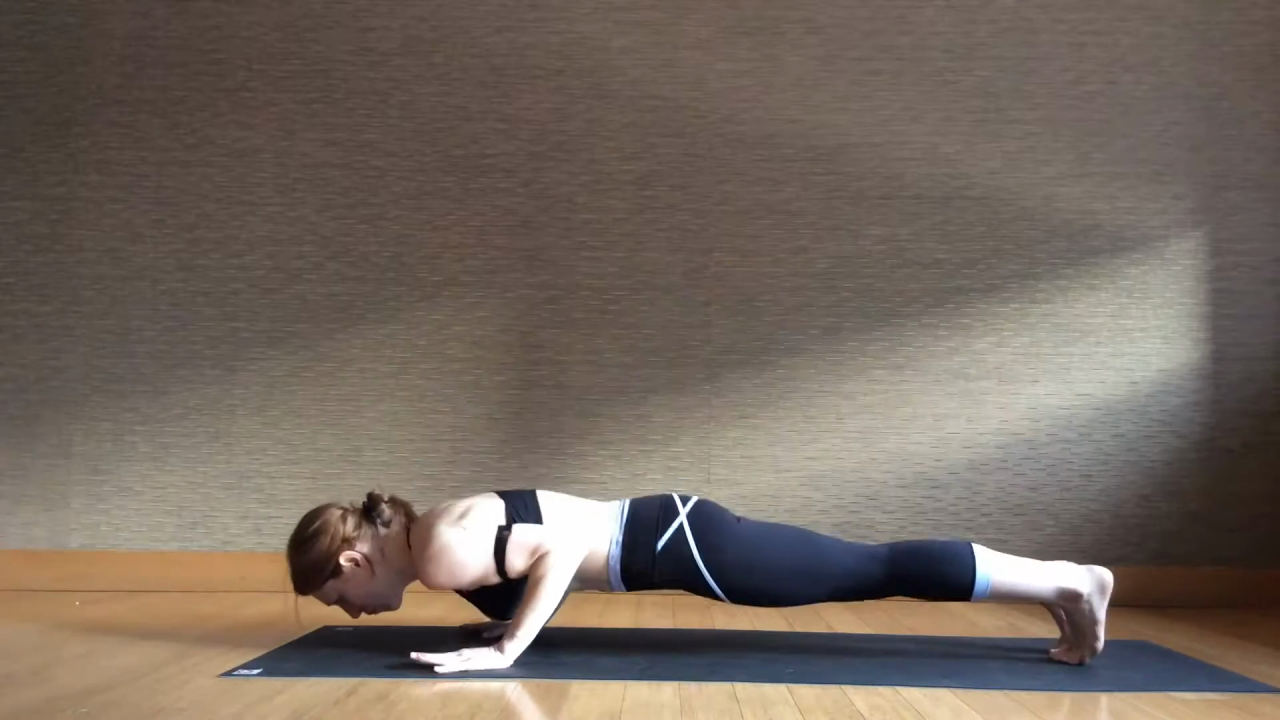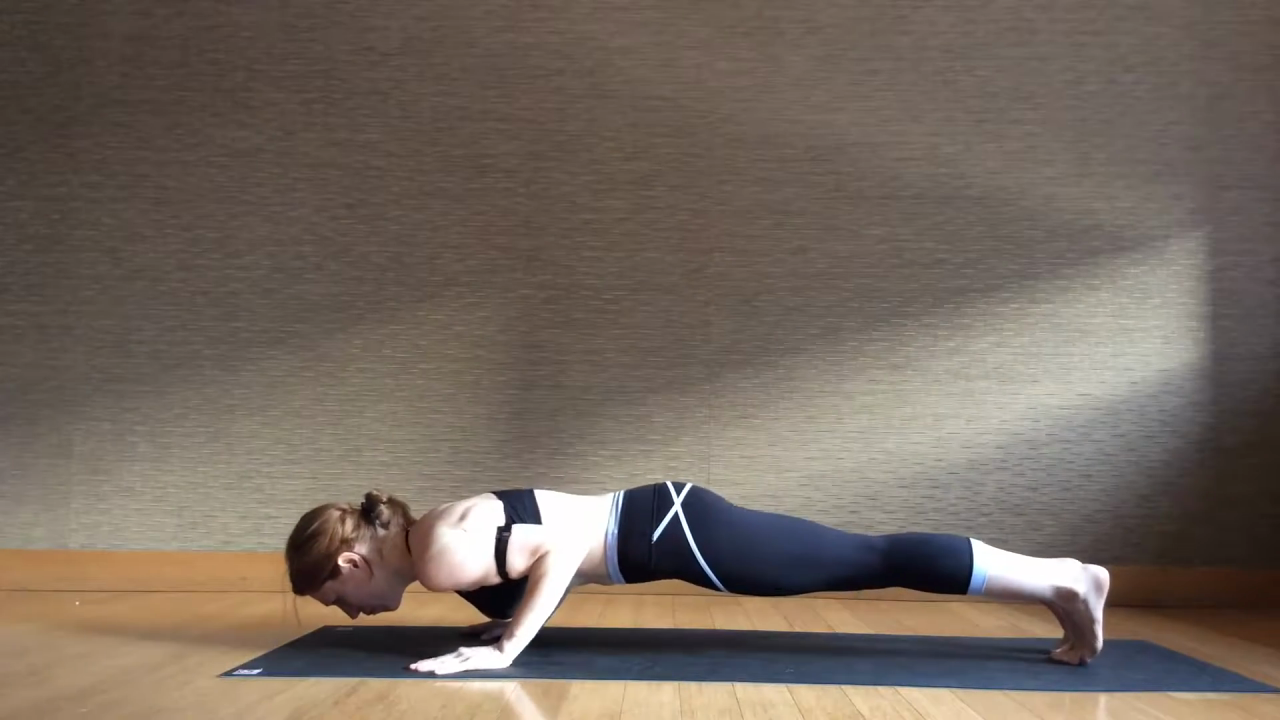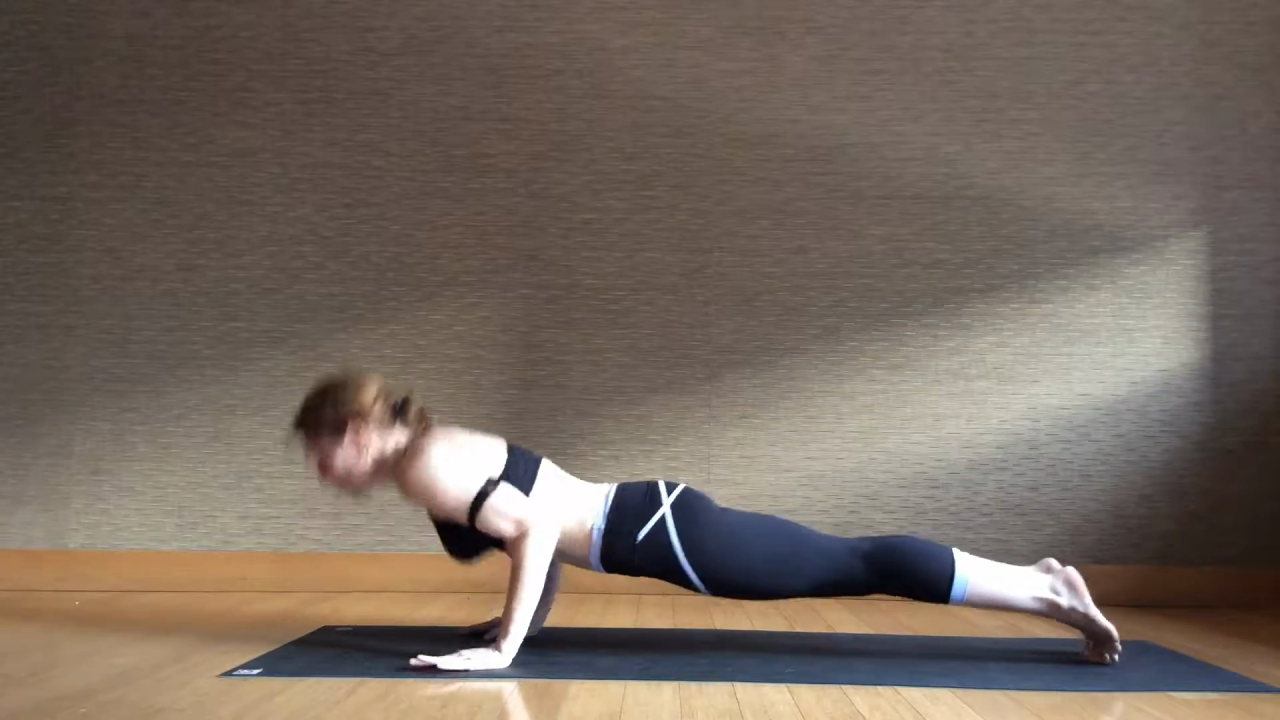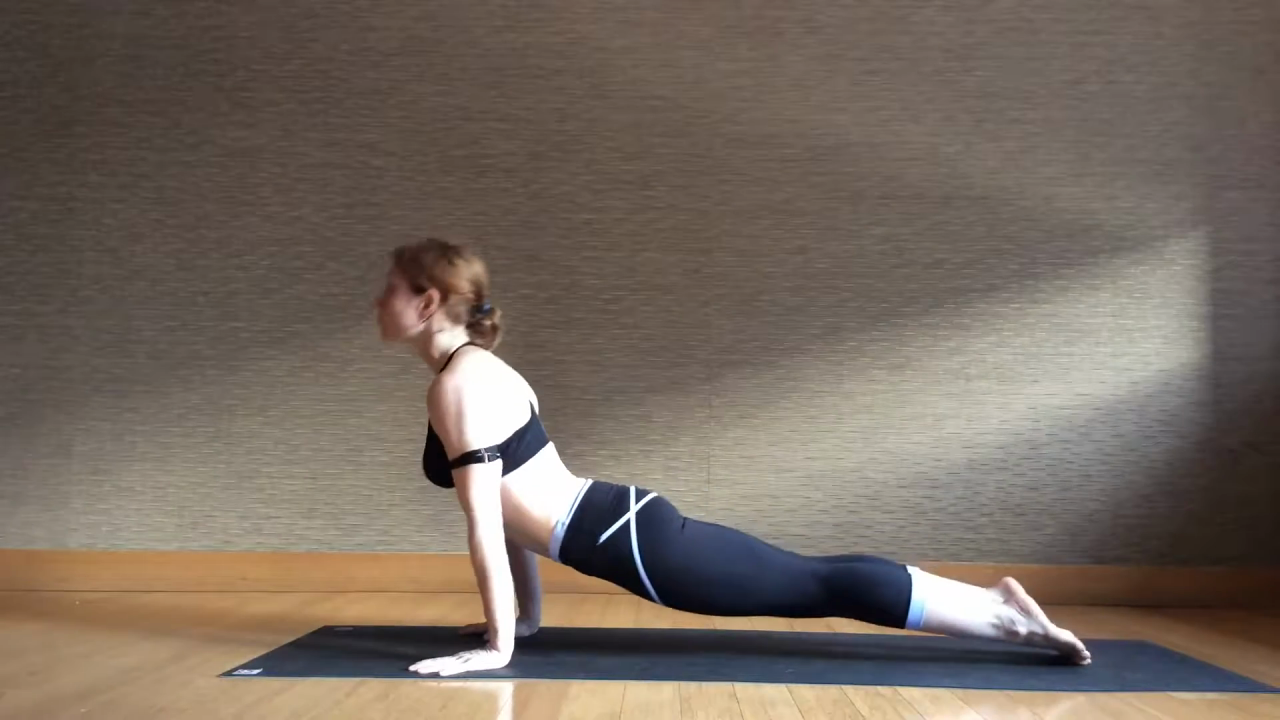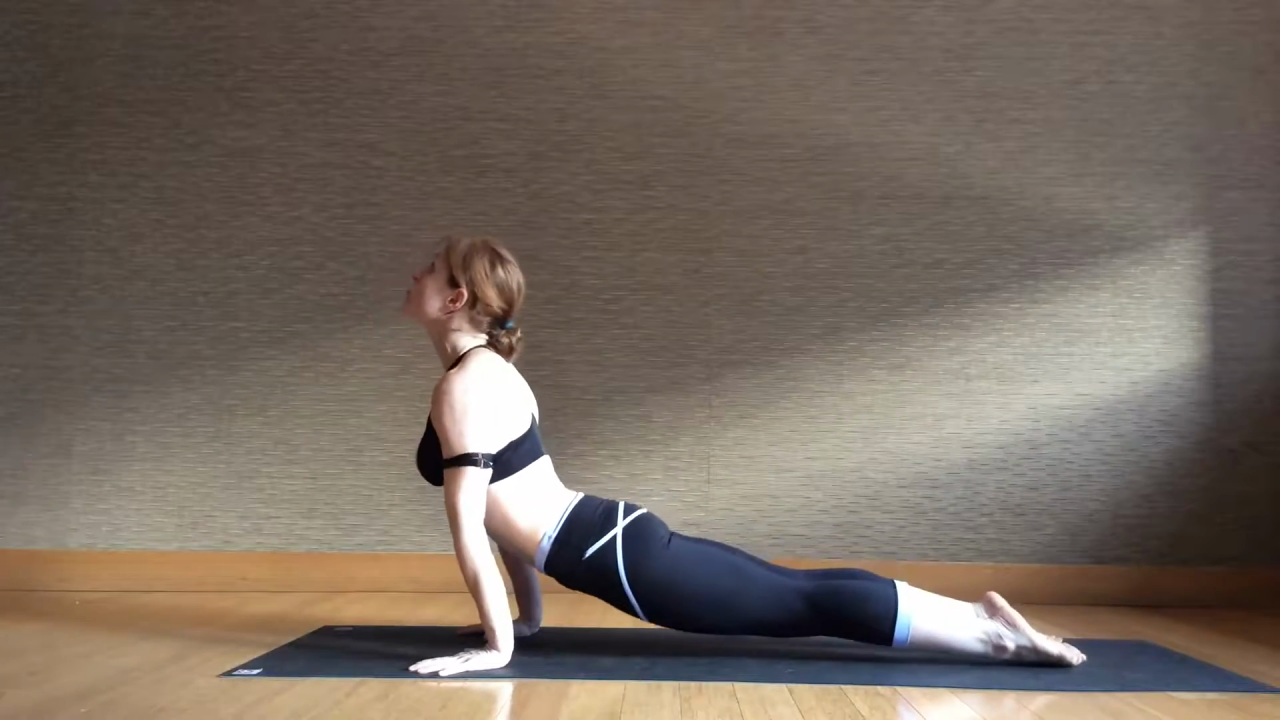
dt=0.4s
person 1, frame 1
left shoulder: (438, 555)
right shoulder: (439, 528)
left elbow: (555, 552)
left wrist: (505, 648)
right wrist: (515, 619)
left hip: (672, 544)
right hip: (667, 531)
left knee: (872, 569)
right knee: (865, 568)
left ankle: (1065, 580)
right ankle: (1062, 579)
person 1, frame 2
left shoulder: (436, 559)
right shoulder: (436, 529)
left elbow: (556, 552)
left wrist: (505, 648)
right wrist: (514, 614)
left hip: (672, 534)
right hip: (665, 518)
left knee: (868, 561)
right knee: (864, 561)
left ankle: (1063, 581)
right ankle: (1064, 576)
person 1, frame 3
left shoulder: (424, 468)
right shoulder: (443, 446)
left elbow: (535, 527)
left wrist: (504, 644)
right wrist: (522, 617)
left hip: (664, 535)
right hip: (660, 519)
left knee: (861, 565)
right knee: (856, 566)
left ankle: (1044, 592)
right ankle: (1039, 581)
person 1, frame 4
left shoulder: (456, 383)
right shoulder: (479, 367)
left elbow: (483, 519)
right elbow: (515, 503)
left wrist: (498, 645)
right wrist: (524, 616)
left hip: (625, 540)
right hip: (626, 519)
left knee: (819, 588)
right knee: (816, 583)
left ankle: (1004, 619)
right ankle: (996, 605)
person 1, frame 5
left shoulder: (462, 386)
right shoulder: (490, 369)
left elbow: (467, 523)
right elbow: (512, 508)
left wrist: (499, 645)
right wrist: (526, 614)
left hip: (616, 557)
right hip: (618, 535)
left knee: (805, 607)
right knee: (799, 592)
left ankle: (994, 636)
right ankle: (981, 616)
